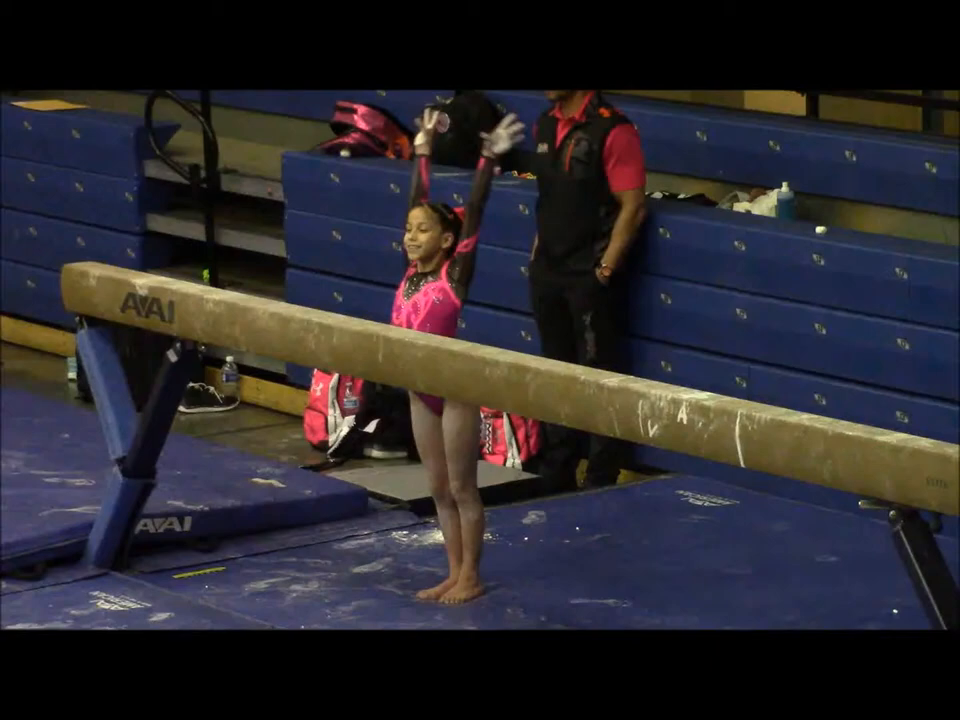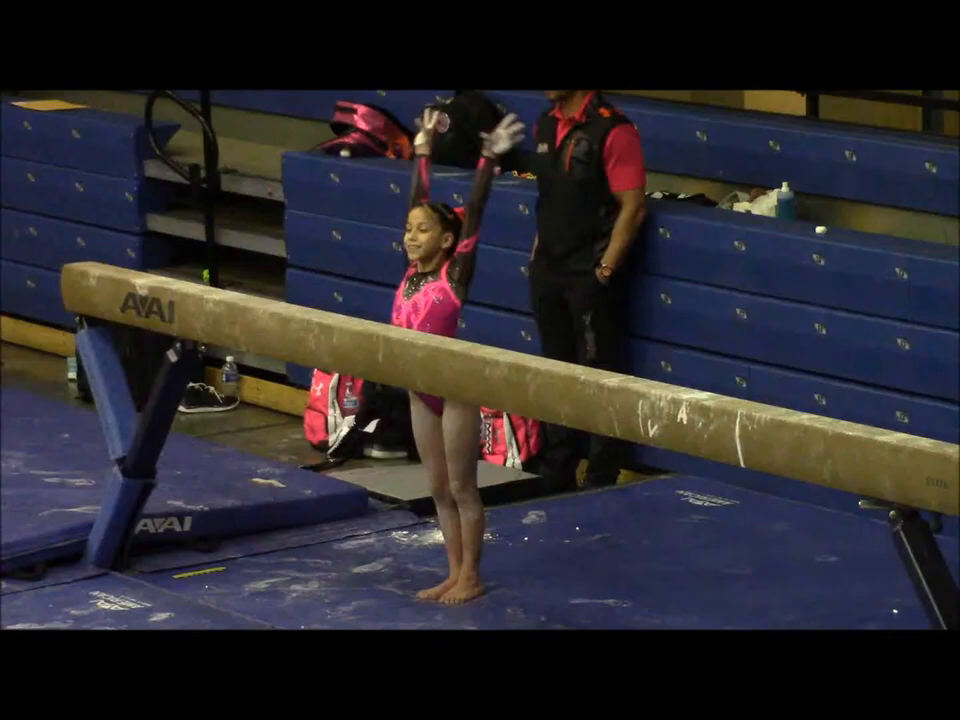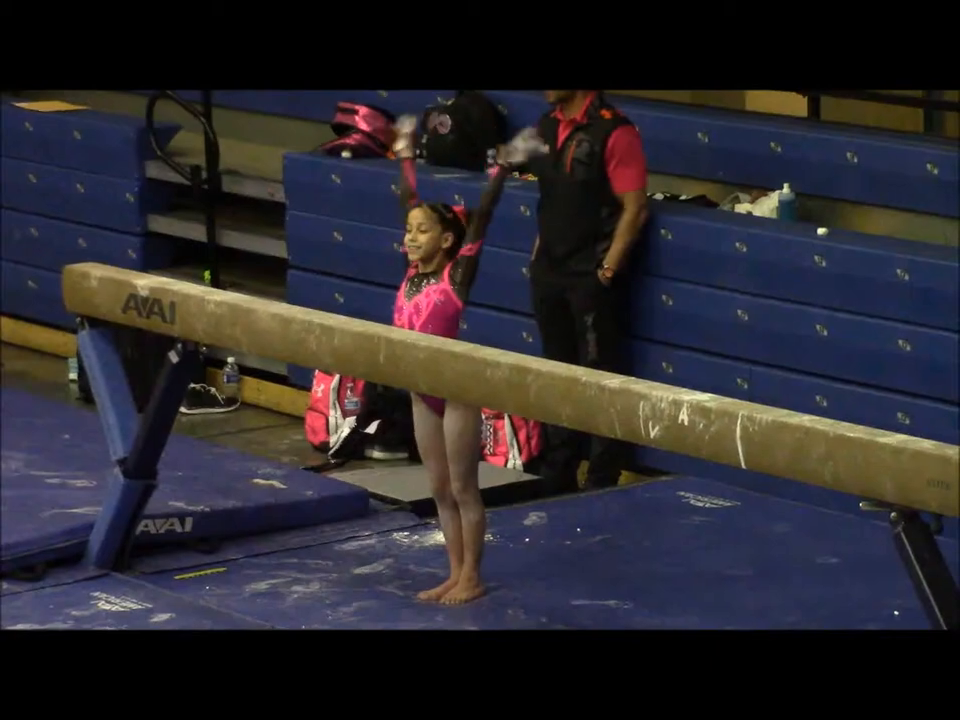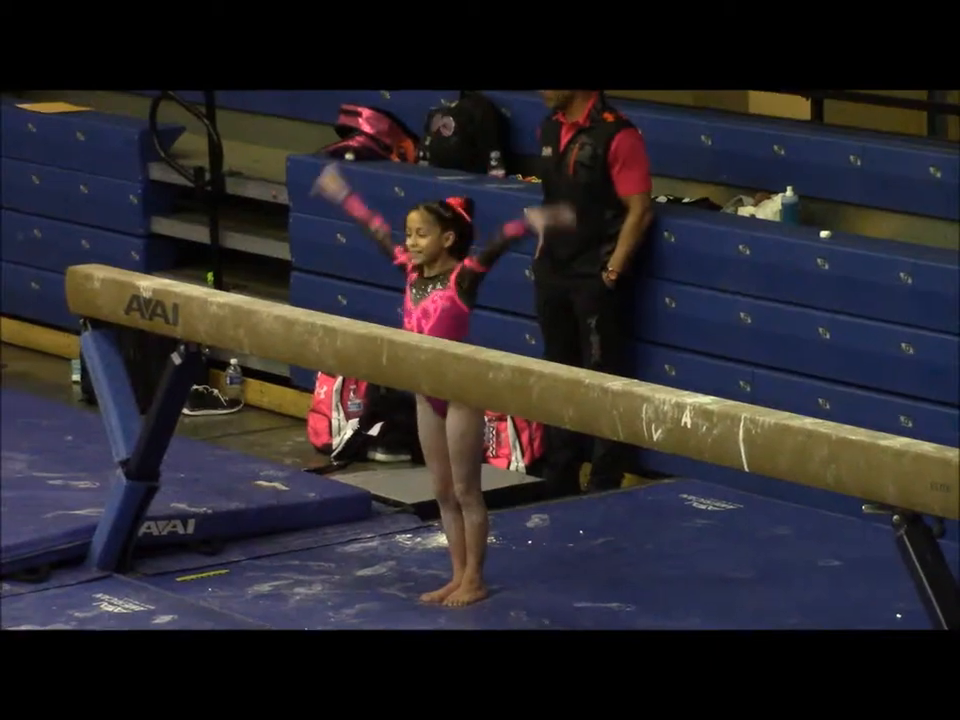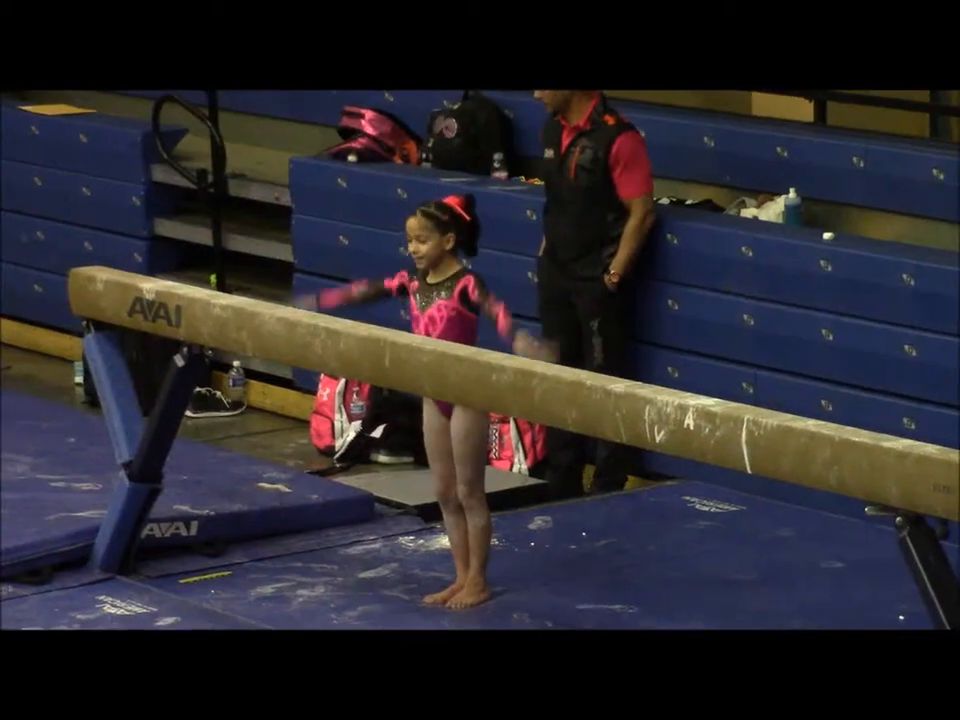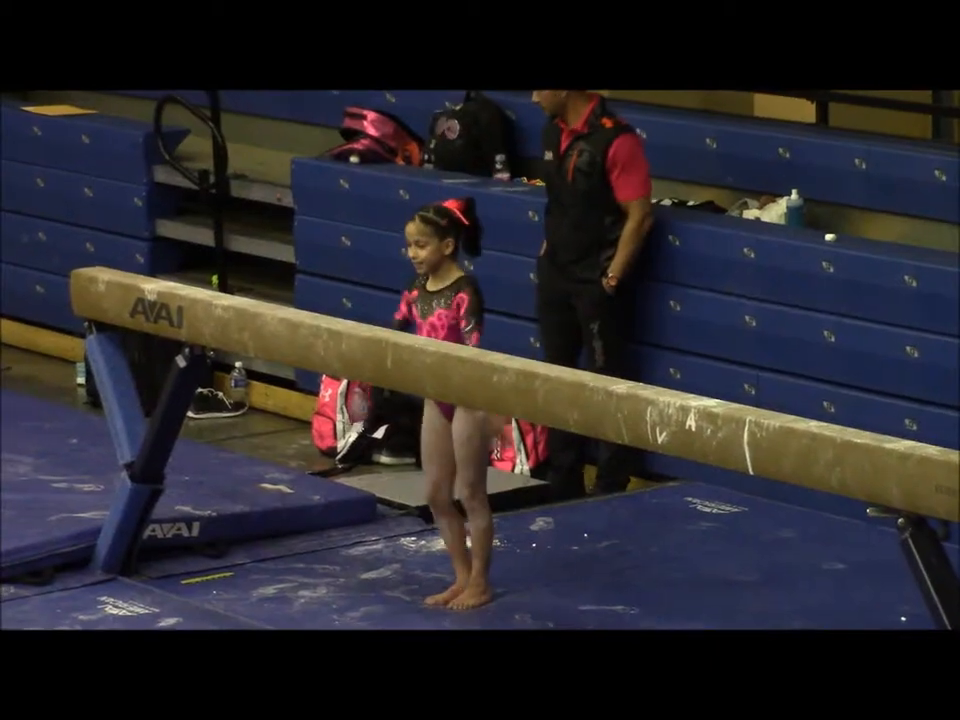
dt=0.1s
person 1, frame 1
left shoulder: (454, 275)
right shoulder: (411, 273)
left elbow: (474, 214)
right elbow: (419, 204)
left wrist: (488, 158)
right wrist: (422, 152)
right hip: (419, 392)
left knee: (461, 488)
right knee: (438, 489)
left ankle: (470, 577)
right ankle: (454, 573)
person 1, frame 2
left shoulder: (455, 275)
right shoulder: (411, 272)
left elbow: (473, 214)
right elbow: (420, 205)
left wrist: (488, 159)
right wrist: (421, 152)
right hip: (419, 391)
left knee: (461, 488)
right knee: (439, 489)
left ankle: (470, 577)
right ankle: (454, 574)
person 1, frame 3
left shoulder: (454, 273)
right shoulder: (412, 273)
left elbow: (480, 223)
right elbow: (411, 200)
left wrist: (499, 169)
right wrist: (406, 155)
right hip: (422, 392)
left knee: (463, 489)
right knee: (441, 489)
left ankle: (470, 577)
right ankle: (456, 573)
person 1, frame 4
left shoulder: (463, 276)
right shoulder: (413, 273)
left elbow: (494, 248)
right elbow: (379, 230)
left wrist: (533, 221)
right wrist: (343, 194)
right hip: (426, 392)
left knee: (465, 489)
right knee: (442, 490)
left ankle: (474, 580)
right ankle: (458, 574)
person 1, frame 5
left shoulder: (465, 282)
right shoulder: (412, 281)
left elbow: (493, 308)
right elbow: (369, 291)
left wrist: (518, 338)
right wrist: (321, 301)
right hip: (434, 394)
left knee: (469, 493)
right knee: (446, 494)
left ankle: (476, 582)
right ankle: (460, 577)
person 1, frame 6
left shoulder: (464, 291)
right shoulder: (417, 291)
left elbow: (474, 347)
right hip: (435, 398)
left knee: (471, 493)
right knee: (435, 494)
left ankle: (480, 582)
right ankle: (462, 577)
person 2, frame 1
left shoulder: (612, 129)
right shoulder: (545, 124)
left elbow: (633, 207)
left wrist: (605, 269)
right wrist: (537, 253)
left hip: (590, 274)
right hip: (547, 269)
left ankle: (600, 482)
right ankle: (556, 474)
person 2, frame 2
left shoulder: (612, 128)
right shoulder: (546, 123)
left elbow: (633, 208)
left wrist: (606, 269)
right wrist: (537, 252)
left hip: (590, 274)
right hip: (548, 269)
left ankle: (601, 482)
right ankle: (556, 474)
person 2, frame 3
left shoulder: (613, 130)
right shoulder: (547, 125)
left elbow: (635, 208)
left wrist: (607, 270)
right wrist: (538, 253)
left hip: (591, 275)
right hip: (549, 270)
left ankle: (601, 482)
right ankle: (556, 476)
person 2, frame 4
left shoulder: (616, 133)
right shoulder: (550, 127)
left elbow: (640, 211)
left wrist: (612, 273)
right wrist: (542, 253)
left hip: (595, 277)
right hip: (553, 272)
left knee: (604, 380)
left ankle: (605, 484)
right ankle: (558, 478)
person 2, frame 5
left shoulder: (618, 136)
right shoulder: (553, 129)
left elbow: (642, 213)
left wrist: (614, 275)
right wrist: (546, 251)
left hip: (597, 279)
right hip: (555, 273)
left ankle: (608, 487)
right ankle: (561, 480)
person 2, frame 6
left shoulder: (616, 139)
right shoulder: (553, 131)
left elbow: (640, 216)
left wrist: (612, 278)
right wrist: (547, 252)
left hip: (596, 281)
right hip: (555, 274)
left ankle: (610, 488)
right ankle: (562, 482)
